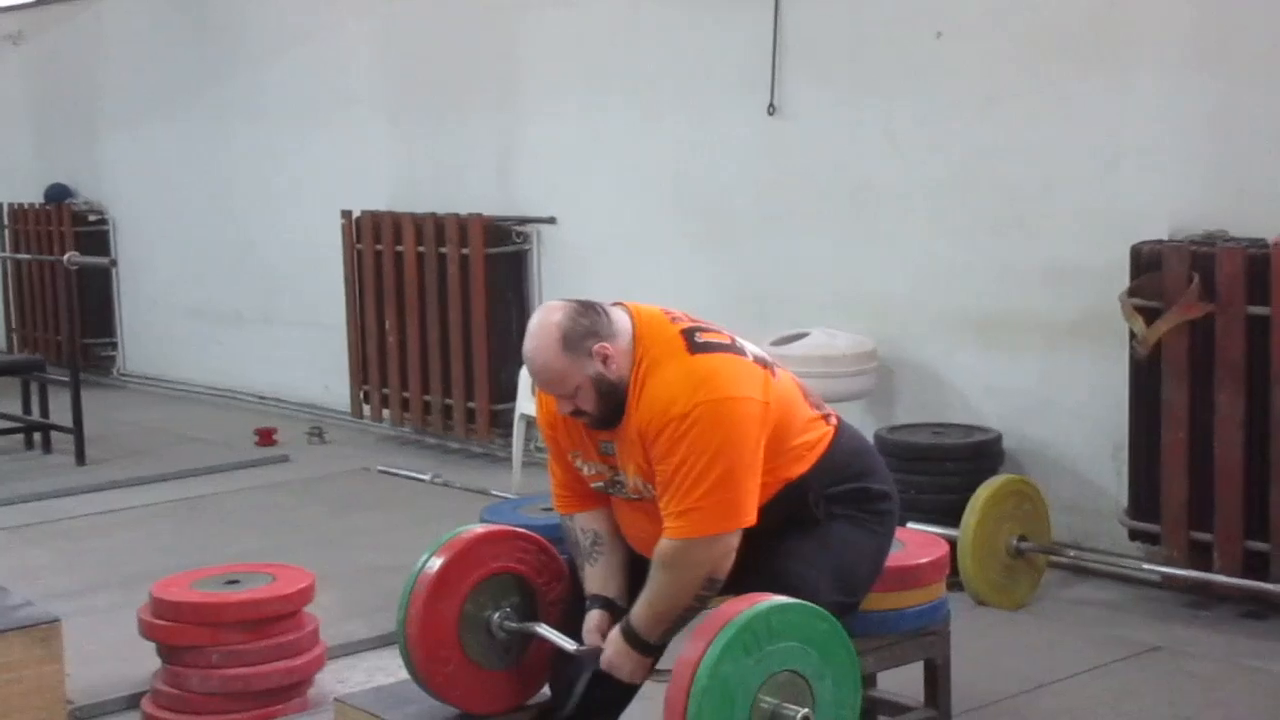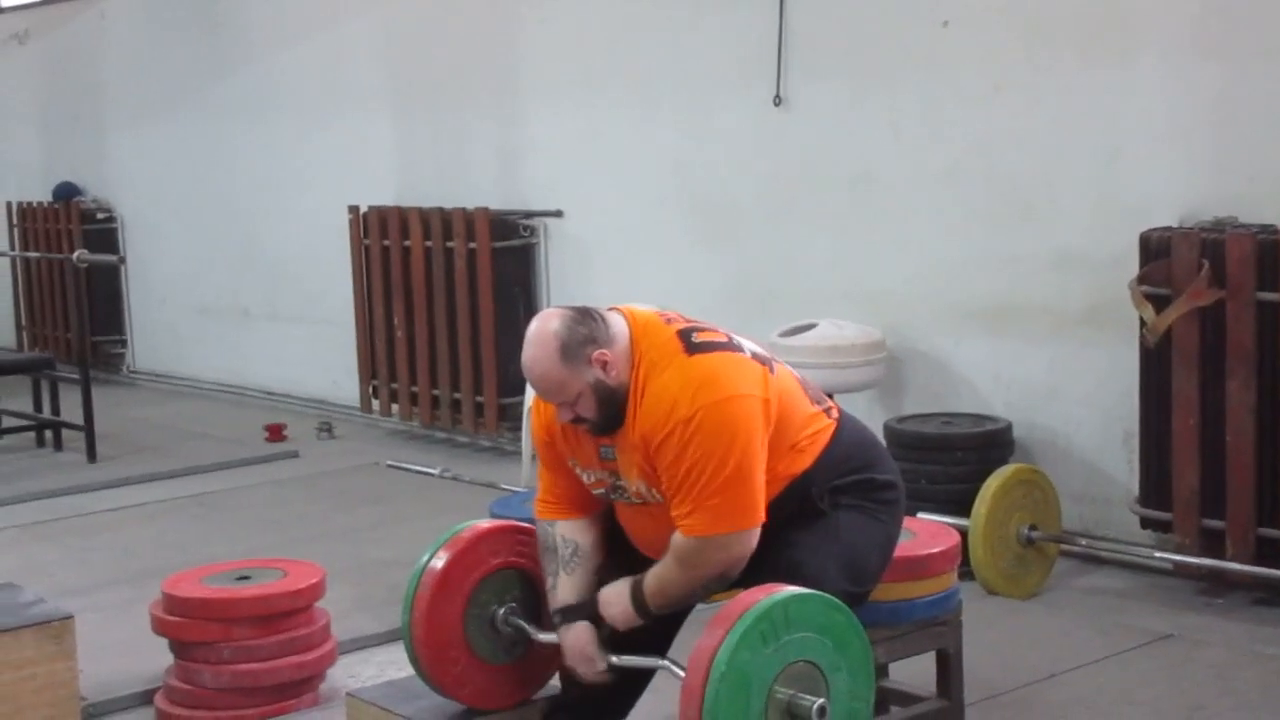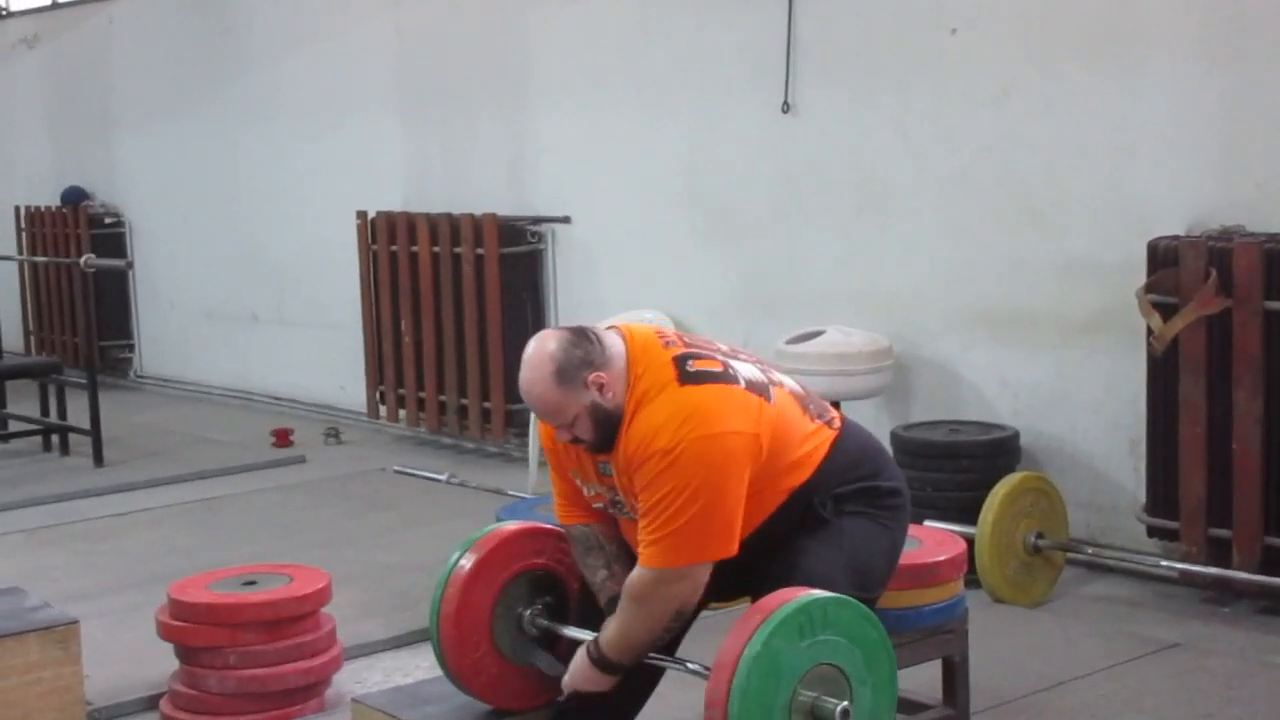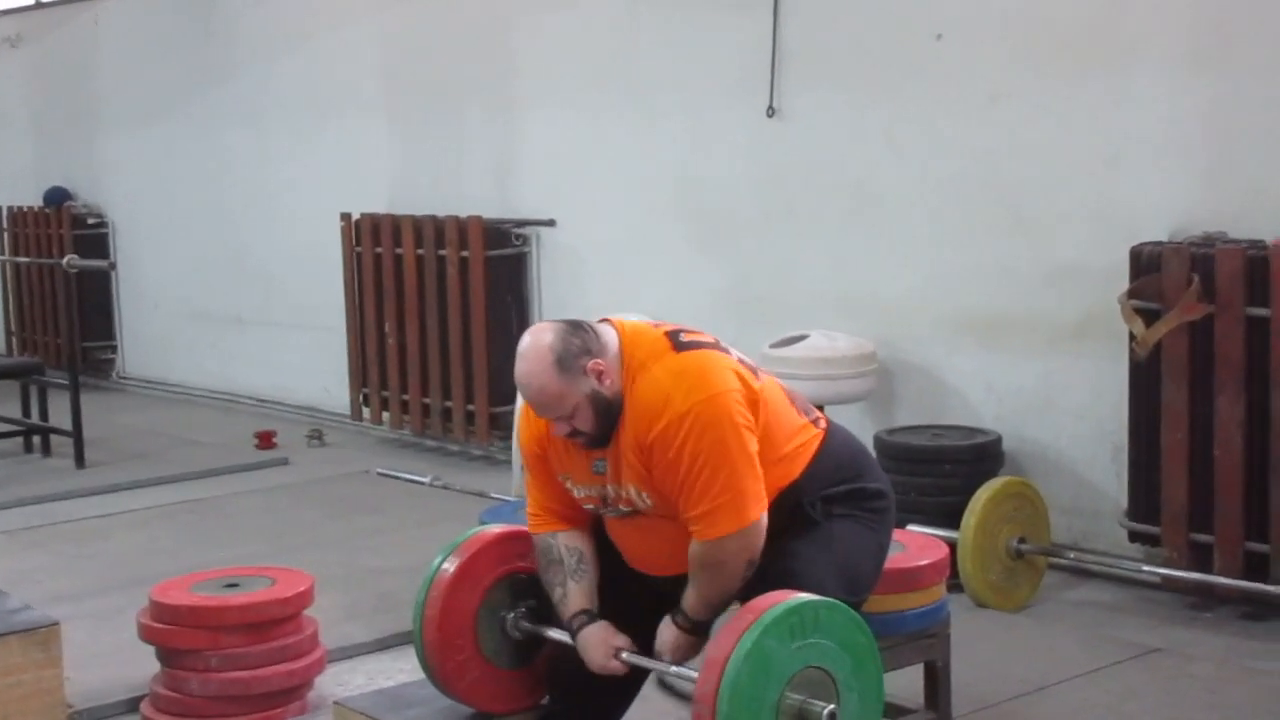
dt=1s
person 1, frame 1
left shoulder: (698, 387)
right shoulder: (568, 378)
left elbow: (701, 550)
right elbow: (584, 501)
left wrist: (638, 638)
right wrist: (602, 602)
right knee: (584, 626)
person 1, frame 2
left shoulder: (699, 385)
right shoulder: (566, 385)
left elbow: (721, 545)
right elbow: (566, 510)
left wrist: (638, 600)
right wrist: (569, 616)
right knee: (605, 619)
person 1, frame 3
left shoulder: (688, 417)
right shoulder: (569, 399)
left elbow: (670, 581)
right elbow: (586, 512)
left wrist: (606, 661)
right wrist: (616, 610)
person 1, frame 4
left shoulder: (687, 388)
right shoulder: (551, 402)
left elbow: (733, 537)
right elbow: (557, 520)
left wrist: (690, 622)
right wrist: (583, 621)
